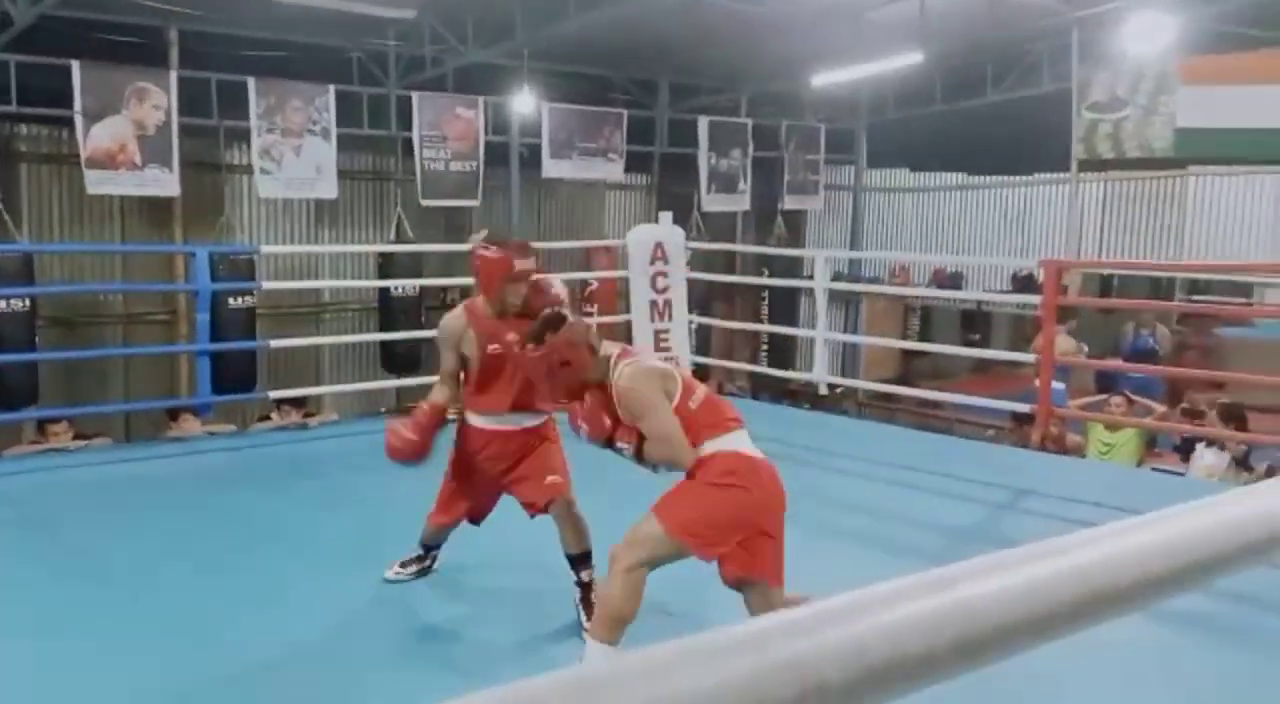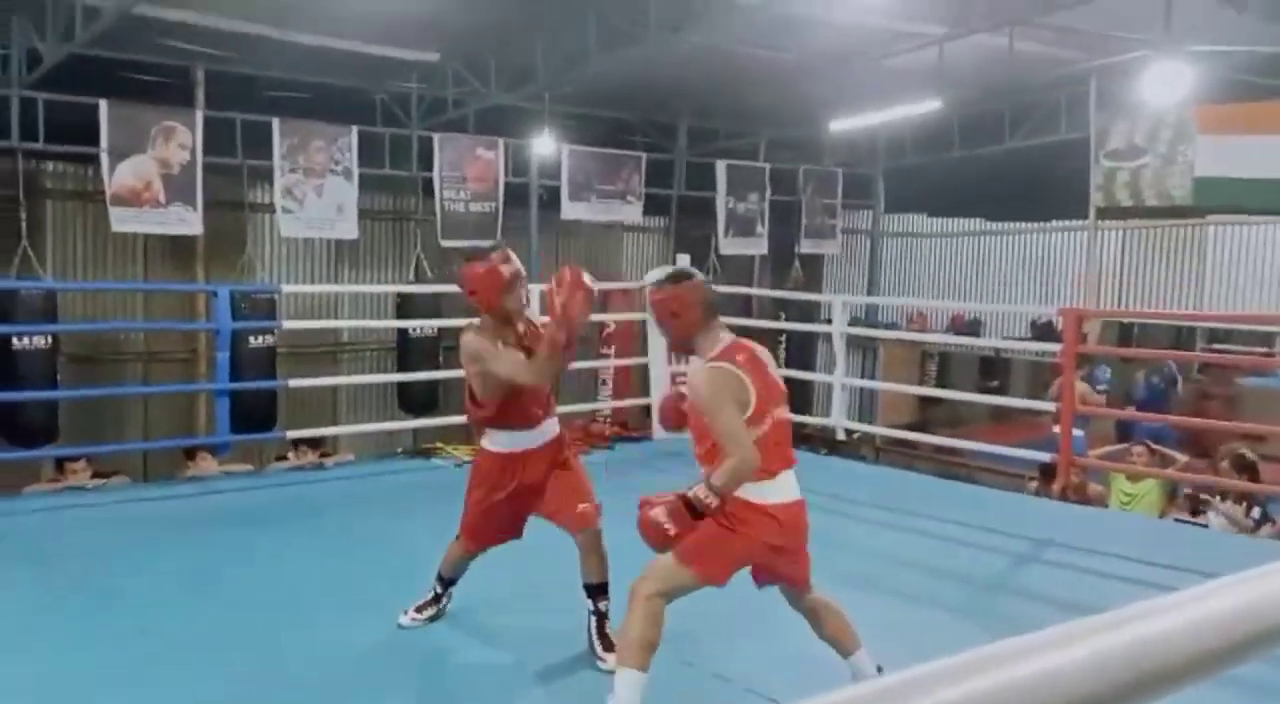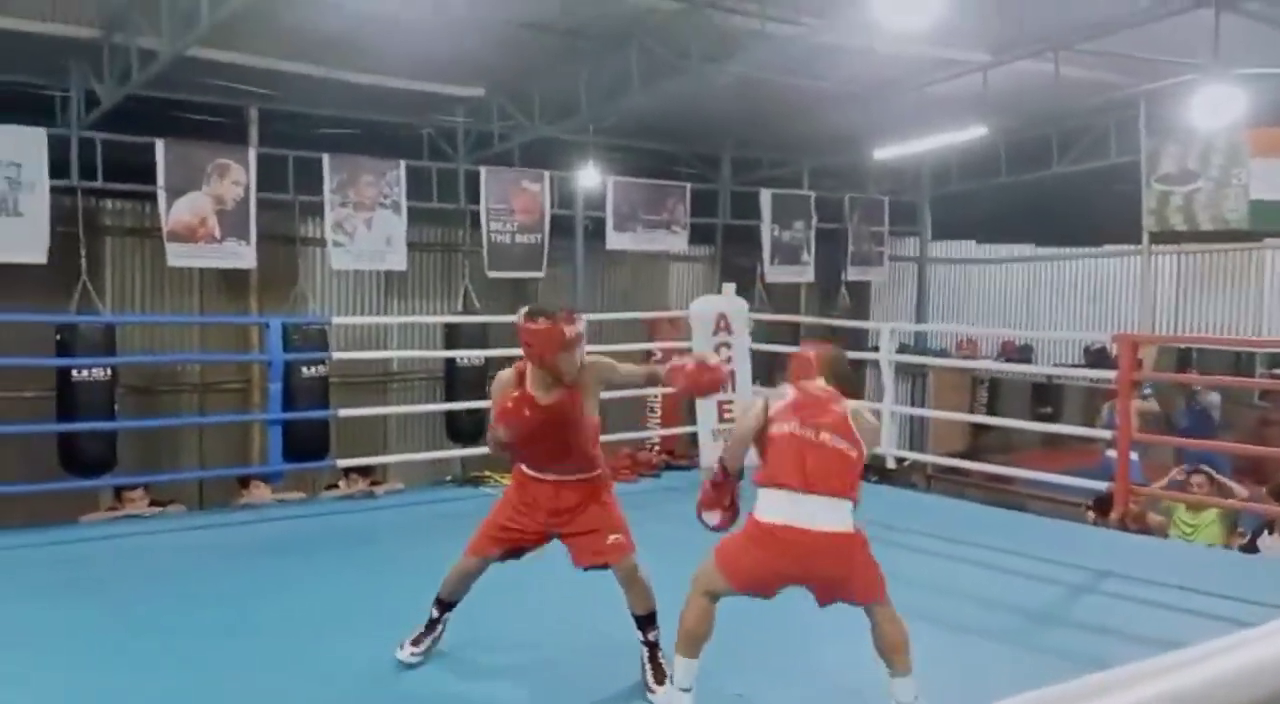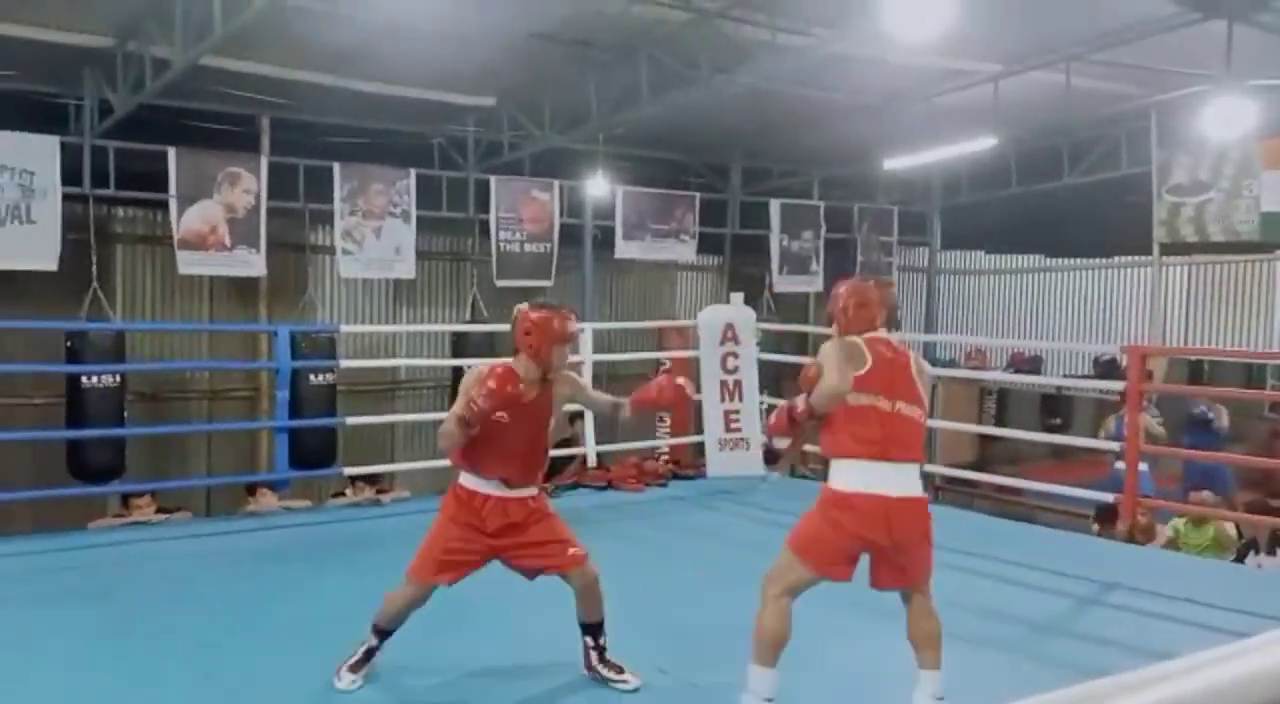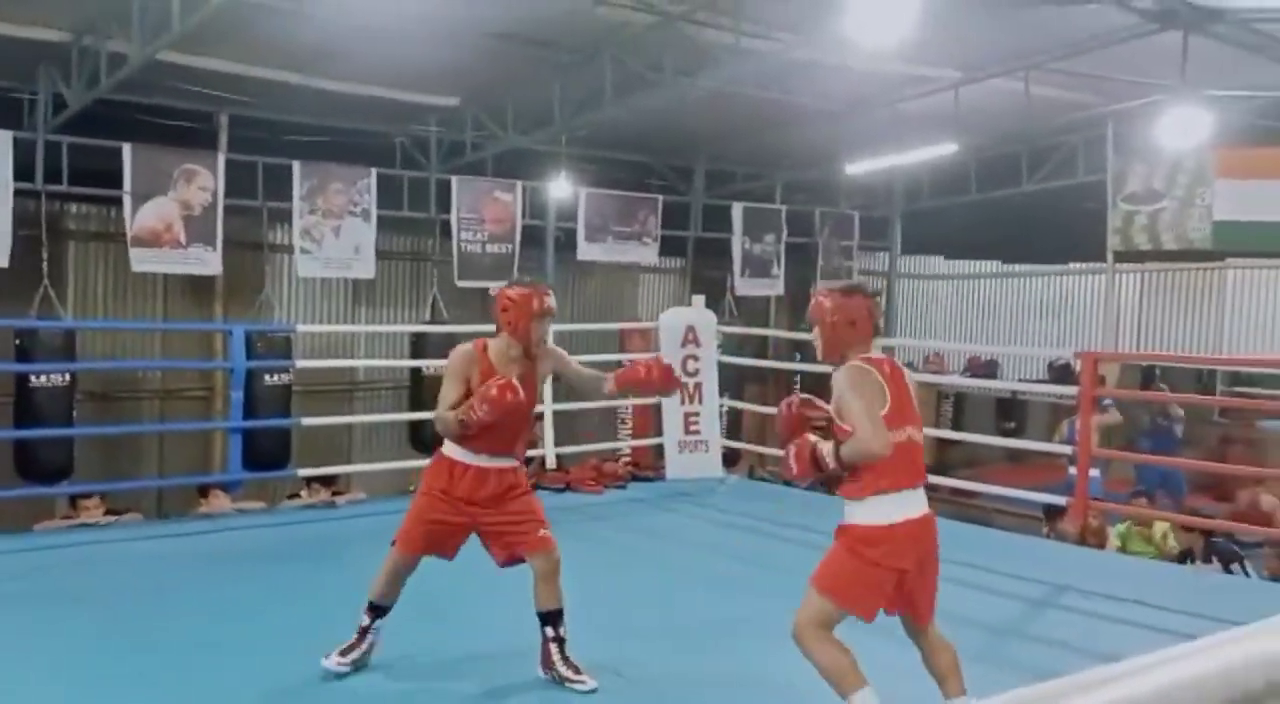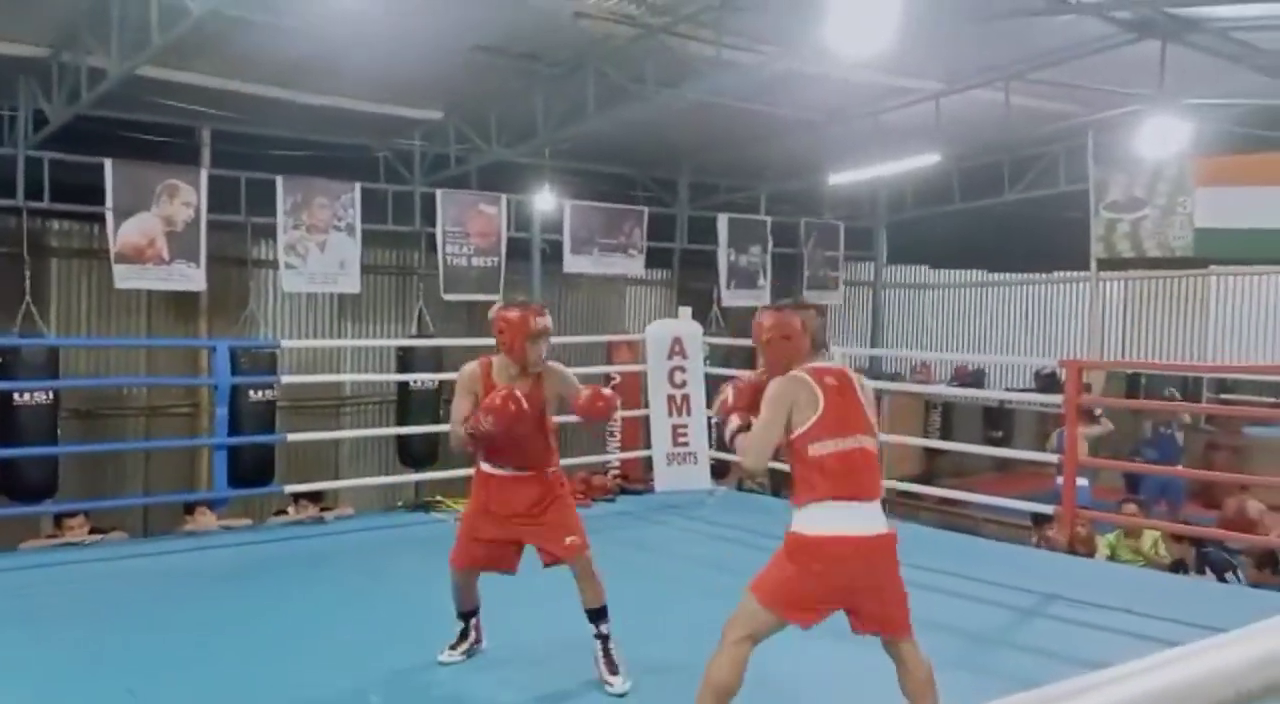
dt=0.3s
person 1, frame 1
left shoulder: (537, 304)
right shoulder: (458, 322)
right elbow: (446, 384)
left wrist: (559, 309)
right wrist: (425, 419)
left hip: (533, 433)
right hip: (481, 436)
left knee: (564, 505)
right knee: (445, 517)
left ankle: (587, 591)
right ankle: (426, 555)
person 1, frame 2
left shoulder: (523, 321)
right shoulder: (476, 345)
right elbow: (538, 379)
left wrist: (561, 324)
right wrist: (562, 330)
left hip: (550, 449)
right hip: (500, 459)
left knee: (589, 531)
right knee: (471, 542)
left ankle: (599, 623)
right ankle: (439, 594)
person 1, frame 3
left shoulder: (591, 370)
right shoulder: (508, 382)
left elbow: (641, 374)
right elbow: (496, 446)
left wrist: (679, 374)
right wrist: (503, 435)
left hip: (587, 487)
right hip: (532, 487)
left knee: (628, 569)
right knee: (472, 562)
left ankle: (652, 655)
right ankle: (433, 624)
person 1, frame 4
left shoulder: (563, 383)
right shoulder: (482, 378)
left elbow: (611, 408)
right elbow: (447, 444)
left wrist: (644, 400)
right wrist: (472, 412)
left hip: (526, 505)
right hip: (472, 503)
left knee: (584, 575)
right knee: (418, 585)
left ankle: (596, 654)
right ankle: (367, 649)
person 1, frame 5
left shoulder: (546, 357)
right shoulder: (467, 357)
left elbow: (598, 384)
right elbow: (443, 425)
left wrist: (638, 378)
right wrist: (470, 414)
left hip: (507, 480)
right hip: (453, 475)
left knee: (548, 560)
right knee: (403, 556)
left ankle: (553, 653)
right ankle: (365, 634)
person 1, frame 6
left shoulder: (553, 375)
right shoulder: (473, 375)
left elbow: (590, 404)
right elbow: (456, 441)
left wrist: (599, 405)
right wrist: (478, 428)
left hip: (543, 485)
right hip: (491, 484)
left knee: (581, 562)
right knee: (463, 567)
left ankle: (605, 648)
right ankle: (469, 632)
person 2, frame 1
left shoulder: (629, 383)
right shoulder: (621, 357)
left elbow: (680, 456)
left wrist: (624, 442)
left hip: (732, 477)
right hip: (759, 481)
left knee: (627, 560)
right knee: (767, 607)
person 2, frame 2
left shoulder: (710, 380)
right shoulder: (754, 353)
left elbow: (745, 460)
left wrist: (698, 500)
right wrist: (703, 425)
left hip: (746, 514)
right hip: (787, 509)
left knee: (647, 592)
right knee: (805, 598)
person 2, frame 3
left shoulder: (781, 400)
right shoulder: (864, 421)
left elbow: (740, 436)
left wrist: (721, 480)
left hip: (775, 531)
right hip: (839, 537)
left knee: (703, 588)
right knee: (879, 606)
person 2, frame 4
left shoulder: (841, 348)
right shoulder: (918, 367)
left elbow: (832, 394)
left wrist: (798, 411)
left hip: (851, 499)
right hip: (908, 501)
left knee: (776, 589)
right knee: (918, 599)
person 2, frame 5
left shoulder: (852, 375)
right shoulder: (897, 374)
left elbow: (875, 445)
left wrist: (824, 452)
right wrist: (832, 415)
left hip: (872, 531)
right hip: (917, 523)
left knee: (809, 628)
right knee: (922, 630)
person 2, frame 6
left shoulder: (787, 386)
right shoulder: (859, 386)
left elbow: (754, 459)
left wrist: (735, 420)
left hip: (816, 544)
right hip: (874, 538)
left knee: (738, 636)
right knee: (901, 643)
